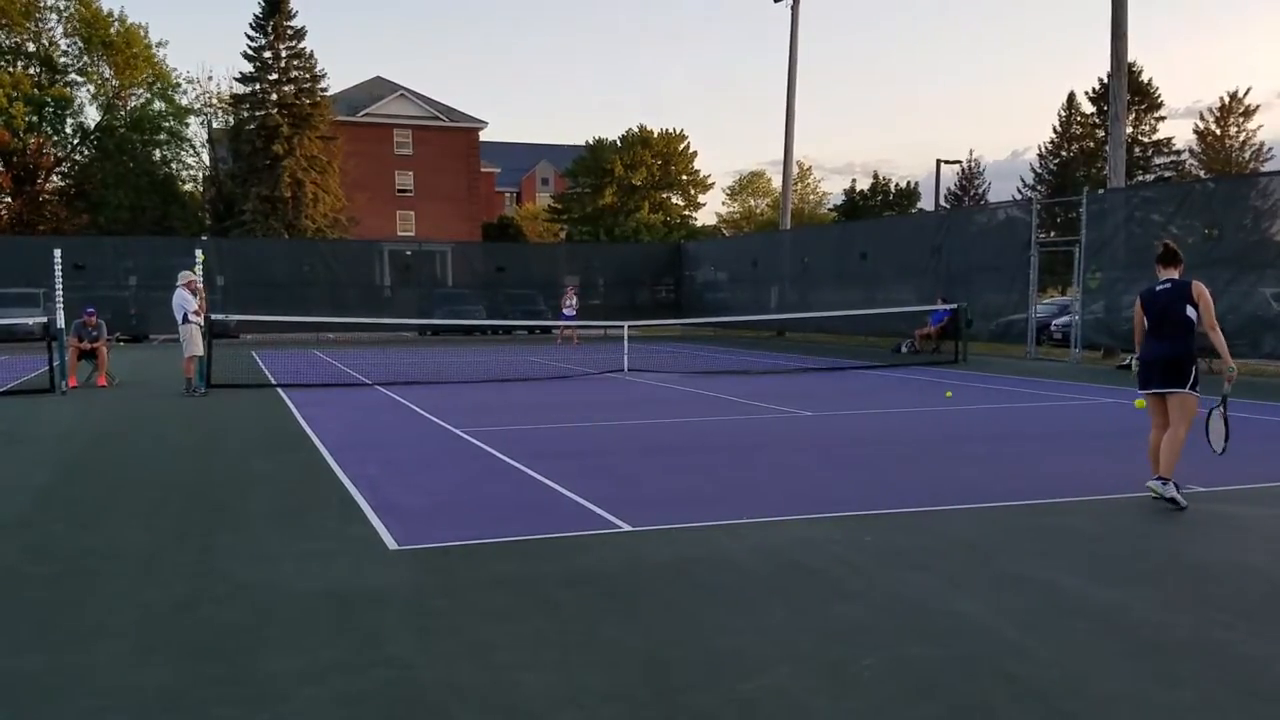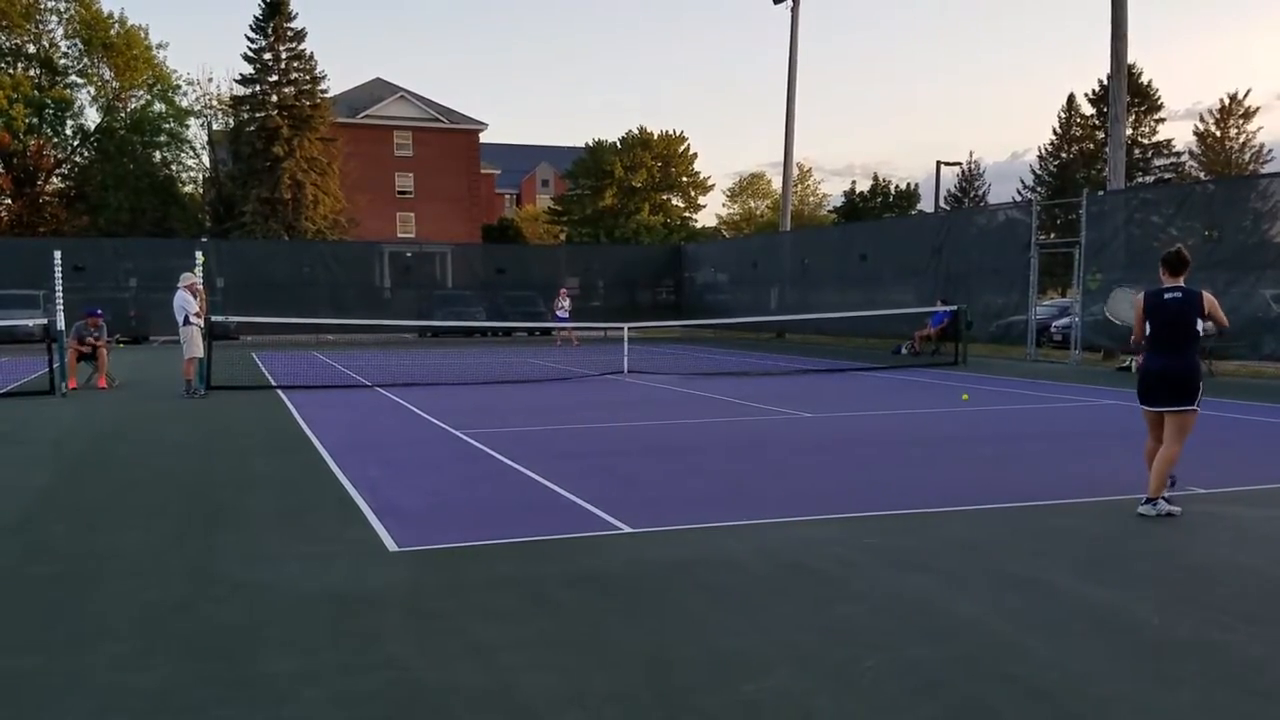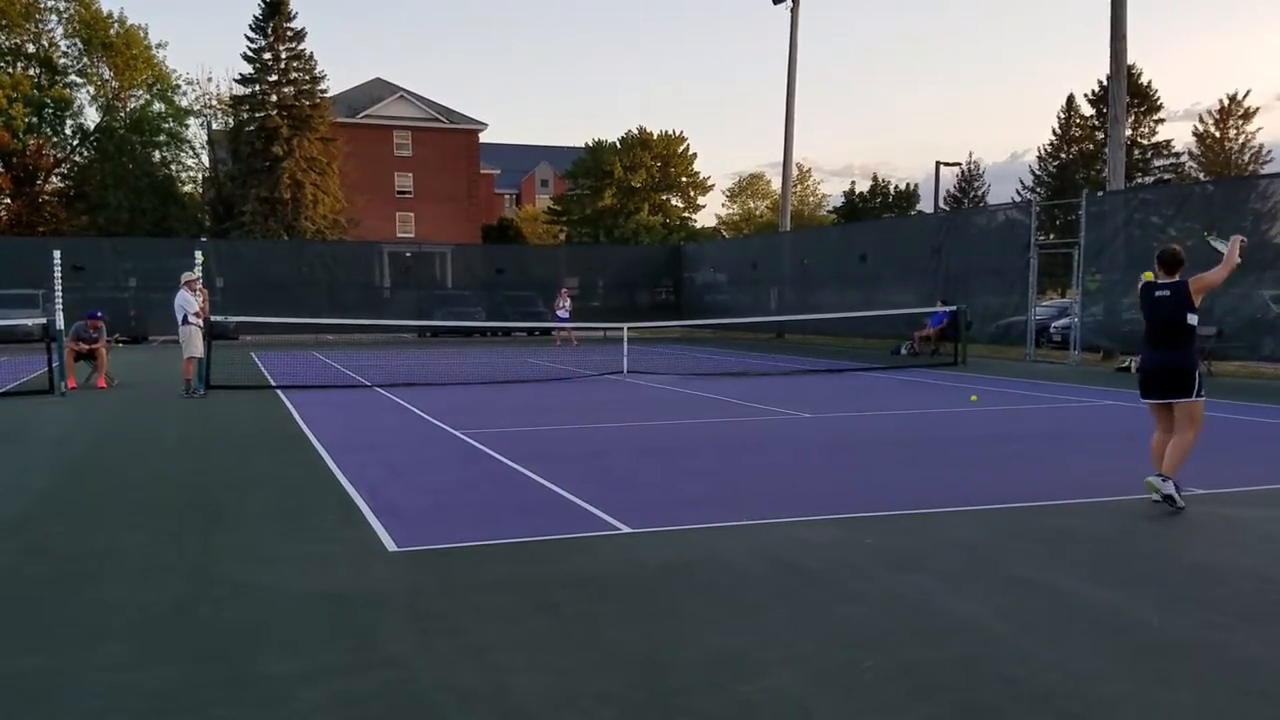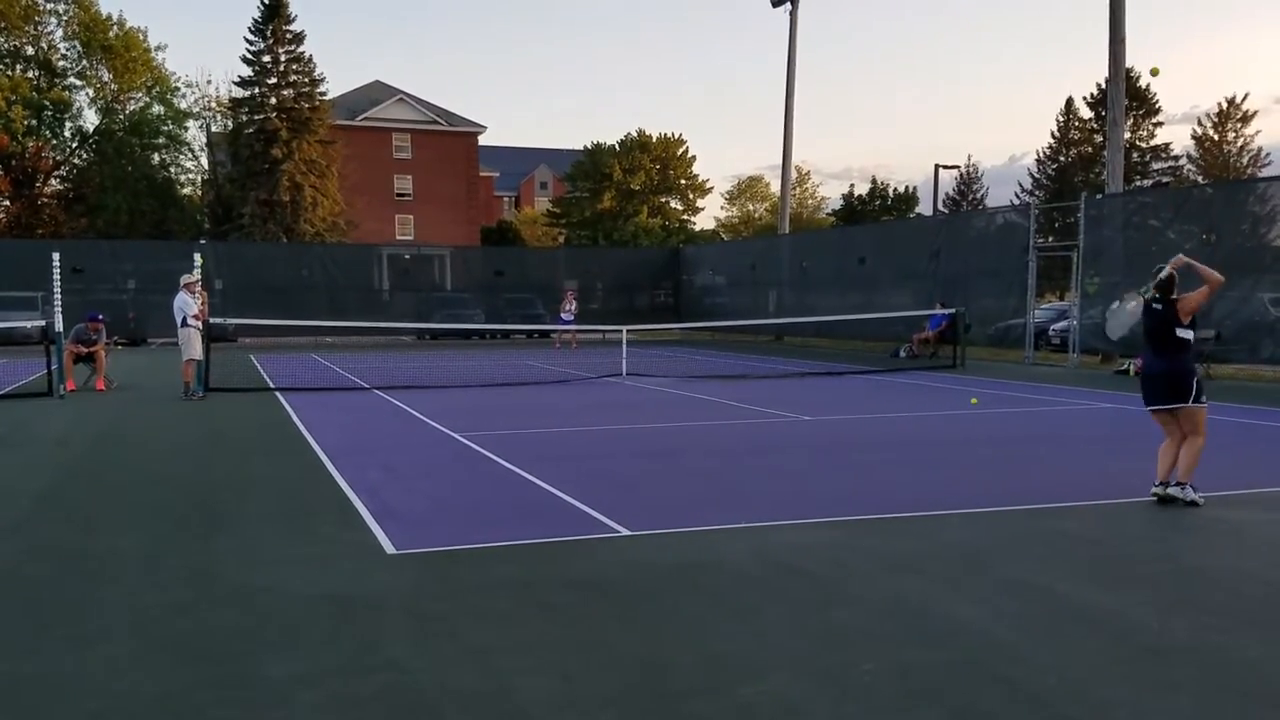
dt=0.7s
person 1, frame 1
left shoulder: (1143, 296)
right shoulder: (1195, 288)
right elbow: (1211, 327)
right wrist: (1227, 361)
left hip: (1150, 361)
right hip: (1180, 362)
left knee: (1159, 426)
right knee: (1178, 427)
left ankle: (1160, 479)
right ankle: (1163, 480)
person 1, frame 2
left shoulder: (1144, 299)
right shoulder: (1203, 299)
right elbow: (1223, 325)
left wrist: (1140, 342)
left hip: (1151, 374)
right hip: (1184, 376)
left knee: (1155, 438)
right knee: (1173, 443)
left ankle: (1157, 481)
right ankle: (1152, 500)
person 1, frame 3
left shoulder: (1146, 289)
right shoulder: (1191, 288)
right elbow: (1226, 267)
right wrist: (1235, 243)
left hip: (1150, 367)
right hip: (1182, 369)
left knee: (1163, 430)
right knee: (1187, 431)
left ankle: (1163, 479)
right ankle: (1163, 478)
person 1, frame 4
left shoulder: (1150, 303)
right shoulder: (1182, 306)
right elbow: (1216, 282)
right wrist: (1189, 262)
left hip: (1151, 378)
right hip: (1180, 378)
left knee: (1174, 437)
right knee: (1195, 436)
left ankle: (1161, 483)
right ankle: (1182, 484)
